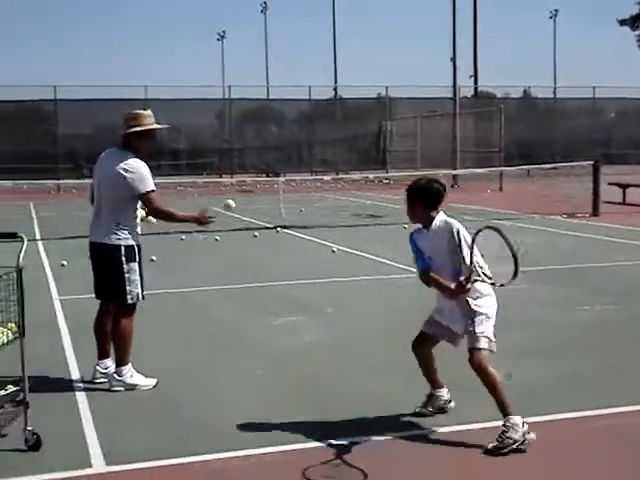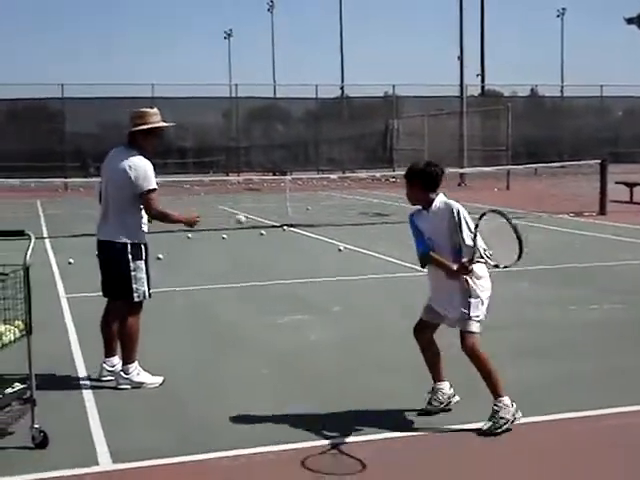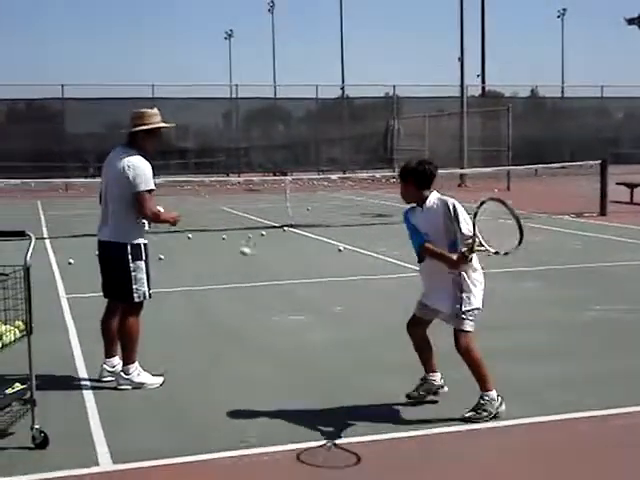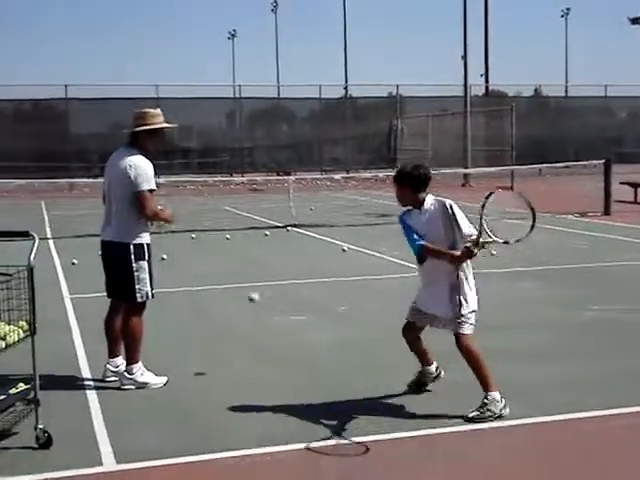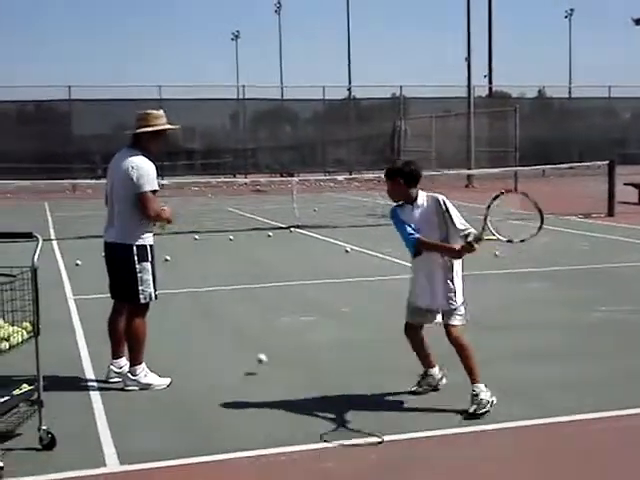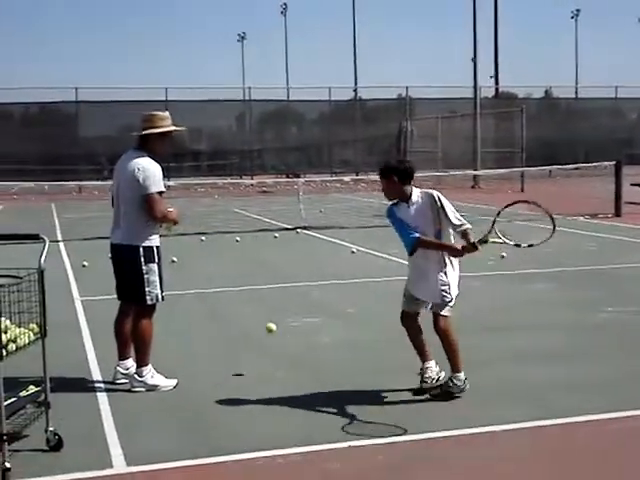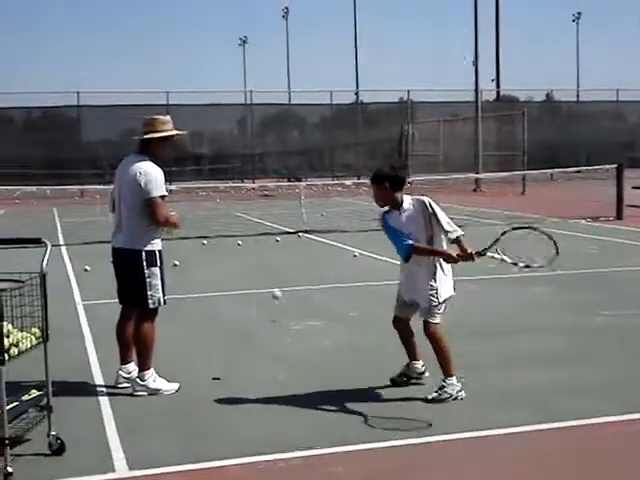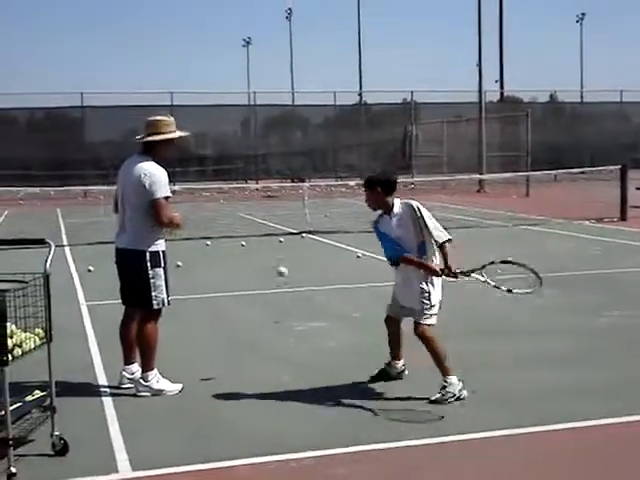
dt=0.1s
person 1, frame 1
left shoulder: (105, 157)
right shoulder: (134, 167)
right elbow: (156, 210)
right wrist: (193, 218)
left hip: (98, 241)
right hip: (120, 245)
left knee: (107, 306)
right knee: (125, 309)
left ankle: (104, 365)
right ankle: (122, 373)
person 1, frame 2
left shoulder: (113, 156)
right shoulder: (139, 164)
right elbow: (154, 210)
right wrist: (183, 219)
left hip: (107, 239)
right hip: (127, 243)
left knee: (115, 304)
right knee: (132, 307)
left ankle: (111, 363)
right ankle: (129, 371)
person 1, frame 3
left shoulder: (113, 157)
right shoulder: (138, 164)
right elbow: (147, 212)
right wrist: (169, 218)
left hip: (107, 240)
right hip: (127, 243)
left knee: (115, 304)
right knee: (132, 307)
left ankle: (111, 364)
right ankle: (129, 371)
person 1, frame 4
left shoulder: (116, 157)
right shoulder: (140, 164)
right elbow: (147, 210)
right wrist: (164, 215)
left hip: (111, 240)
right hip: (131, 244)
left knee: (118, 305)
right knee: (135, 307)
left ankle: (114, 364)
right ankle: (132, 371)
person 1, frame 5
left shoulder: (119, 158)
right shoulder: (142, 165)
right elbow: (150, 211)
right wrist: (165, 215)
left hip: (114, 241)
right hip: (134, 245)
left knee: (121, 306)
right knee: (138, 308)
left ankle: (118, 364)
right ankle: (136, 372)
person 1, frame 6
left shoulder: (125, 160)
right shoulder: (149, 167)
right elbow: (157, 212)
right wrist: (172, 216)
left hip: (120, 242)
right hip: (140, 246)
left knee: (127, 307)
right knee: (144, 310)
left ankle: (124, 366)
right ankle: (142, 373)
person 1, frame 7
left shoulder: (126, 164)
right shoulder: (150, 171)
right elbow: (159, 217)
right wrist: (173, 219)
left hip: (122, 246)
right hip: (142, 250)
left knee: (129, 311)
right knee: (146, 313)
left ankle: (126, 370)
right ankle: (145, 377)
person 1, frame 8
left shoulder: (128, 165)
right shoulder: (154, 172)
right elbow: (163, 217)
right wrist: (176, 220)
left hip: (125, 247)
right hip: (145, 252)
left knee: (132, 311)
right knee: (149, 315)
left ankle: (130, 370)
right ankle: (148, 378)
person 2, frame 1
left shoulder: (452, 228)
right shoulder: (416, 237)
left elbow: (476, 269)
right elbow: (424, 272)
left wrist: (462, 288)
right wrist: (447, 287)
left hip: (475, 301)
right hip: (450, 304)
left knee: (477, 360)
right knee: (420, 345)
left ankle: (515, 425)
right ankle: (440, 396)
person 2, frame 2
left shoulder: (453, 209)
right shoulder: (416, 219)
left elbow: (474, 248)
right elbow: (425, 253)
left wrist: (465, 267)
right wrist: (448, 268)
left hip: (470, 286)
right hip: (443, 288)
left knee: (469, 344)
right knee: (422, 332)
left ankle: (505, 405)
right ankle: (442, 390)
person 2, frame 3
left shoulder: (448, 205)
right shoulder: (410, 215)
left elbow: (471, 239)
right elbow: (422, 246)
left wrist: (463, 257)
right wrist: (447, 258)
left hip: (463, 282)
right hip: (436, 283)
left knee: (463, 343)
right knee: (415, 327)
left ankle: (491, 398)
right ankle: (433, 379)
person 2, frame 4
left shoulder: (444, 206)
right shoulder: (406, 219)
left elbow: (469, 236)
right elbow: (421, 247)
left wrist: (465, 254)
right wrist: (450, 255)
left hip: (457, 285)
right hip: (430, 287)
left knee: (464, 343)
right knee: (410, 331)
left ankle: (493, 400)
right ankle: (429, 369)
person 2, frame 5
left shoulder: (437, 202)
right shoulder: (397, 213)
left elbow: (464, 231)
right elbow: (415, 241)
left wrist: (465, 245)
right wrist: (446, 248)
left hip: (447, 278)
right hip: (421, 280)
left knee: (454, 334)
right knee: (412, 330)
left ankle: (481, 391)
right ankle: (433, 373)
person 2, frame 6
left shoulder: (432, 197)
right shoulder: (394, 212)
left elbow: (458, 223)
right elbow: (413, 240)
left wrist: (468, 242)
right wrist: (447, 247)
left hip: (442, 270)
right hip: (418, 271)
left knee: (441, 323)
right knee: (408, 319)
left ankle: (458, 377)
right ankle: (431, 370)
person 2, frame 7
left shoulder: (423, 204)
right shoulder: (387, 219)
left elbow: (451, 230)
right elbow: (407, 247)
left wrist: (463, 250)
right wrist: (441, 253)
left hip: (434, 276)
right hip: (411, 277)
left knee: (431, 329)
right knee: (399, 321)
left ankle: (452, 384)
right ankle: (415, 365)
person 2, frame 8
left shoulder: (412, 208)
right shoulder: (379, 224)
left elbow: (439, 236)
right elbow: (396, 255)
left wrist: (447, 263)
right wrist: (426, 266)
left hip: (424, 280)
right hip: (406, 280)
left knee: (423, 329)
right knee: (391, 319)
left ankle: (453, 384)
right ankle: (396, 364)
